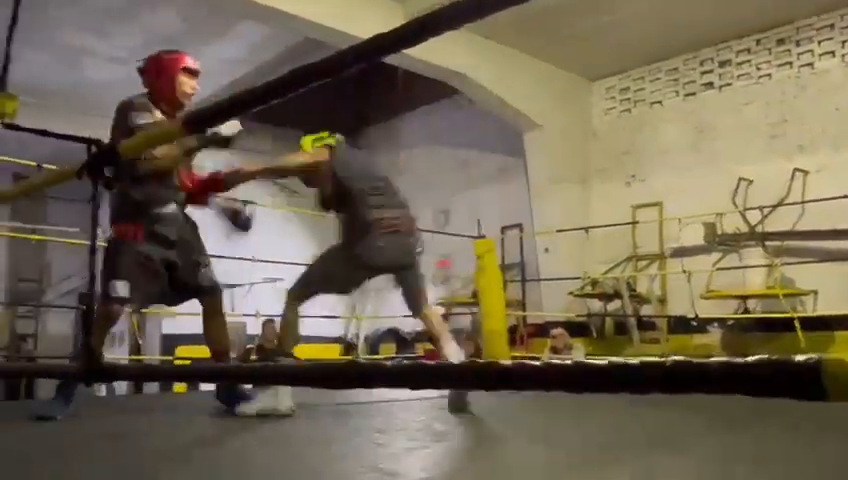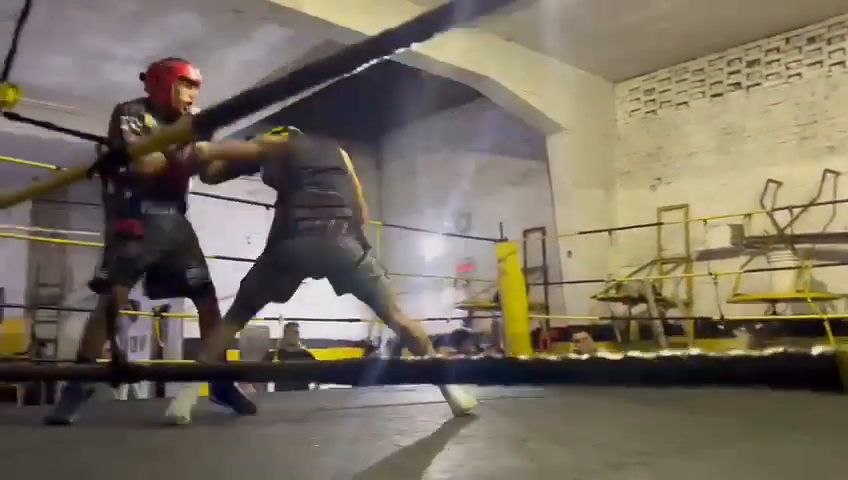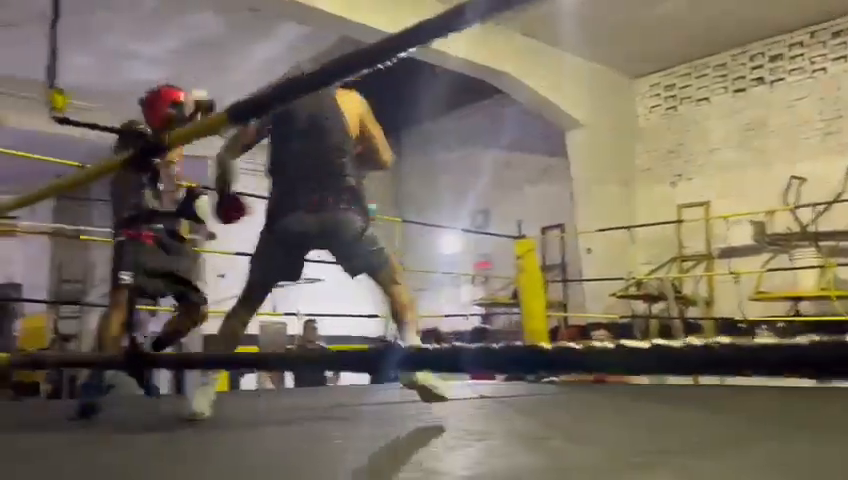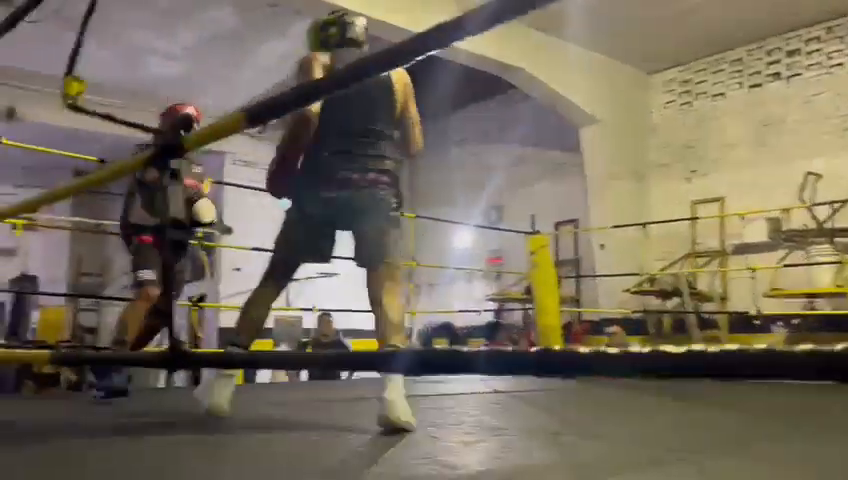
dt=0.2s
person 1, frame 1
right shoulder: (137, 108)
right elbow: (146, 163)
right wrist: (198, 140)
left hip: (175, 221)
right hip: (137, 225)
left knee: (212, 297)
right knee: (111, 309)
left ankle: (227, 384)
right ankle: (69, 387)
person 1, frame 2
right shoulder: (131, 113)
right elbow: (141, 165)
right wrist: (181, 147)
left hip: (172, 222)
right hip: (133, 219)
left knee: (207, 297)
right knee: (113, 298)
left ankle: (222, 382)
right ankle: (77, 387)
person 1, frame 3
right shoulder: (135, 131)
right elbow: (169, 155)
left wrist: (191, 200)
left hip: (167, 233)
right hip: (138, 230)
left knee: (196, 308)
right knee: (123, 297)
right ankle: (96, 381)
person 1, frame 4
left shoulder: (197, 170)
left elbow: (203, 208)
right elbow: (148, 176)
left wrist: (204, 210)
right wrist: (173, 129)
left hip: (176, 242)
right hip: (148, 237)
left knee: (161, 314)
right knee: (149, 293)
left ankle: (112, 367)
right ankle: (111, 368)
person 2, frame 1
left shoulder: (324, 156)
right shoulder: (364, 162)
left hip: (371, 241)
right hip: (406, 239)
left knee: (294, 299)
right knee: (422, 309)
left ankle: (280, 390)
person 2, frame 2
left shoulder: (277, 144)
right shoulder: (337, 151)
left elbow: (212, 170)
right elbow: (362, 214)
left hip: (293, 240)
right hip: (342, 239)
left knee: (237, 315)
right knee: (393, 314)
left ankle: (187, 397)
right ankle: (451, 388)
person 2, frame 3
left shoulder: (275, 106)
right shoulder: (350, 100)
left elbow: (226, 155)
right elbow: (385, 160)
left wrist: (224, 197)
left hip: (288, 216)
right hip: (341, 212)
left knee: (248, 302)
right knee: (394, 284)
left ankle: (203, 393)
person 2, frame 4
left shoulder: (317, 63)
right shoulder: (397, 74)
left elbow: (308, 112)
right elbow: (413, 146)
left wrist: (285, 163)
left hip: (321, 188)
right hip: (377, 190)
left knee: (272, 283)
right knee: (387, 287)
left ankle: (221, 383)
right ankle: (393, 391)
